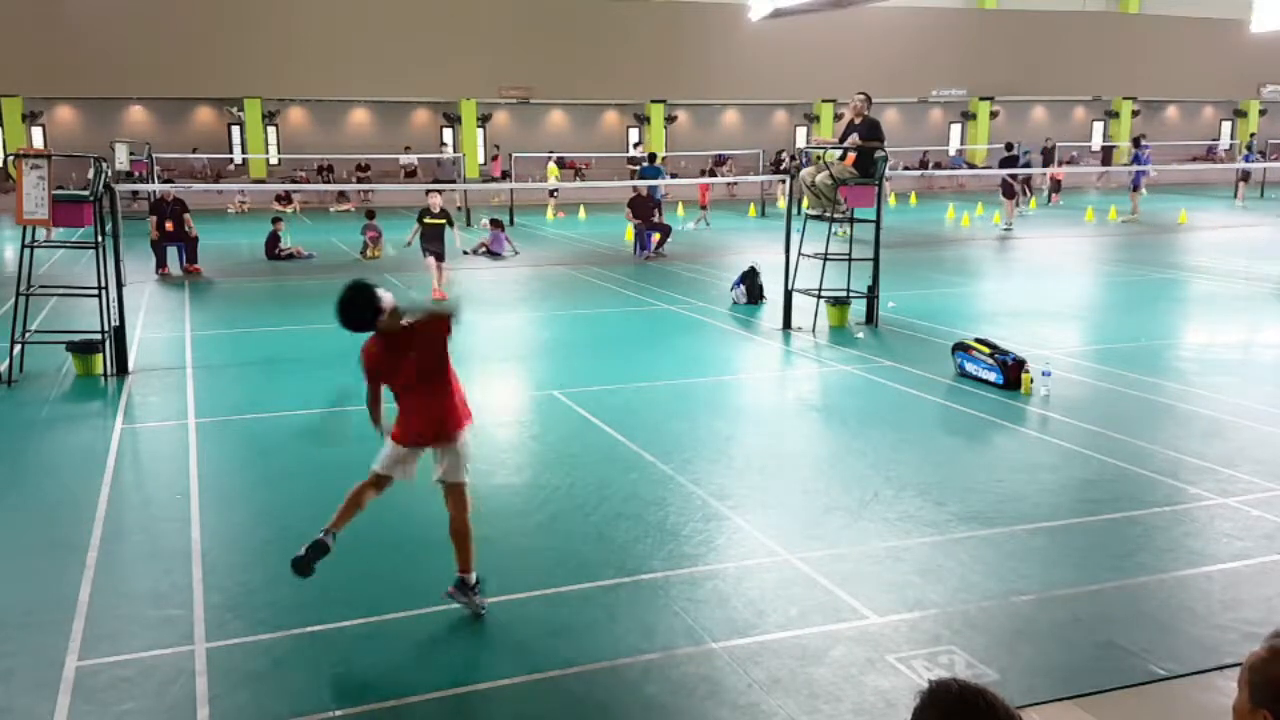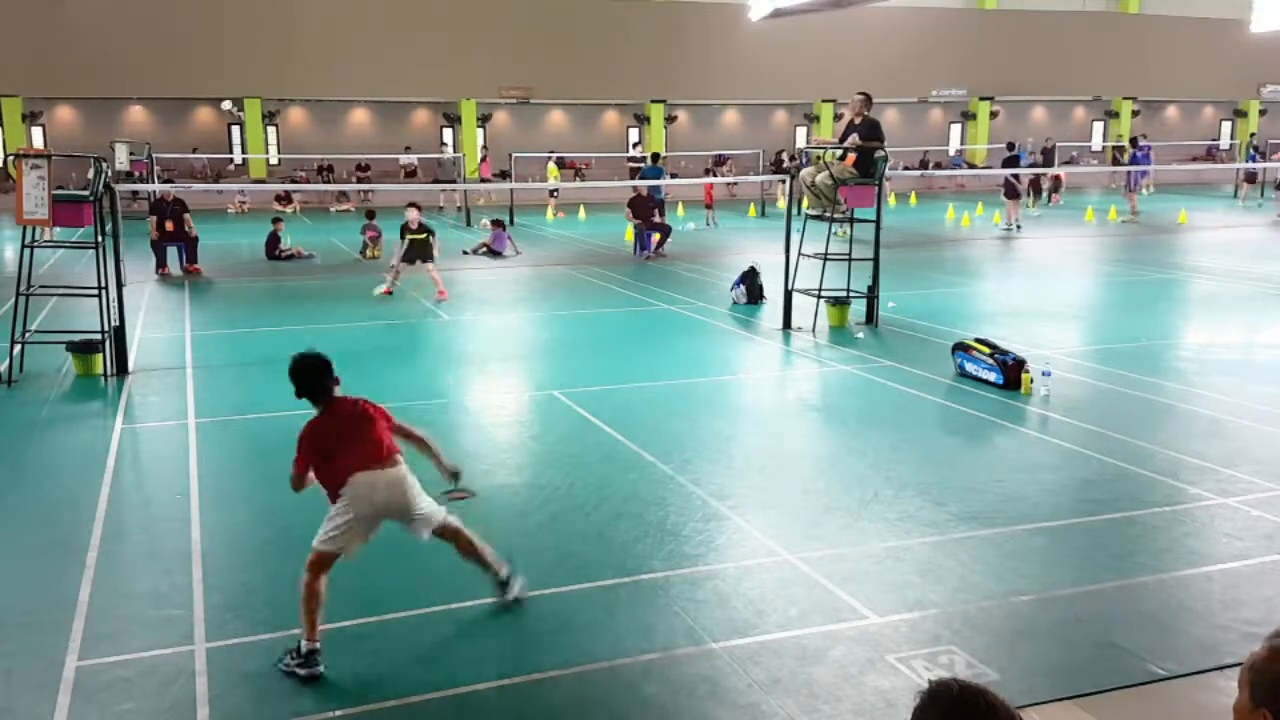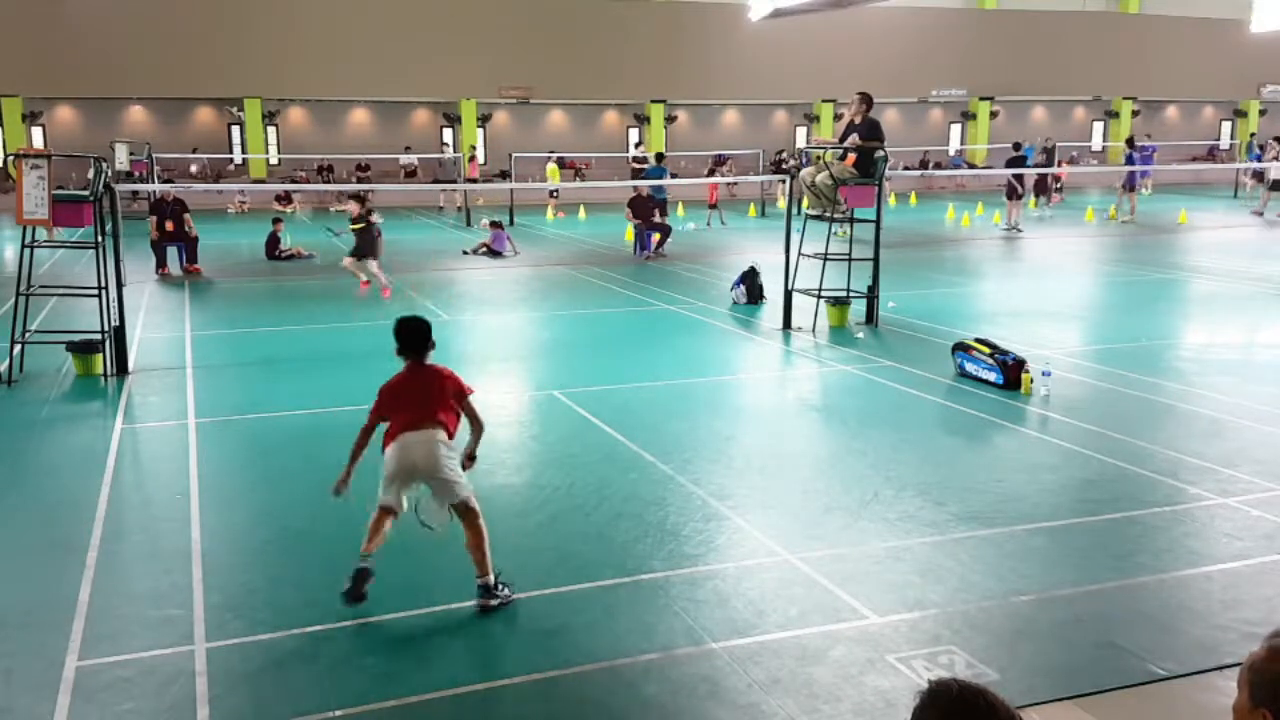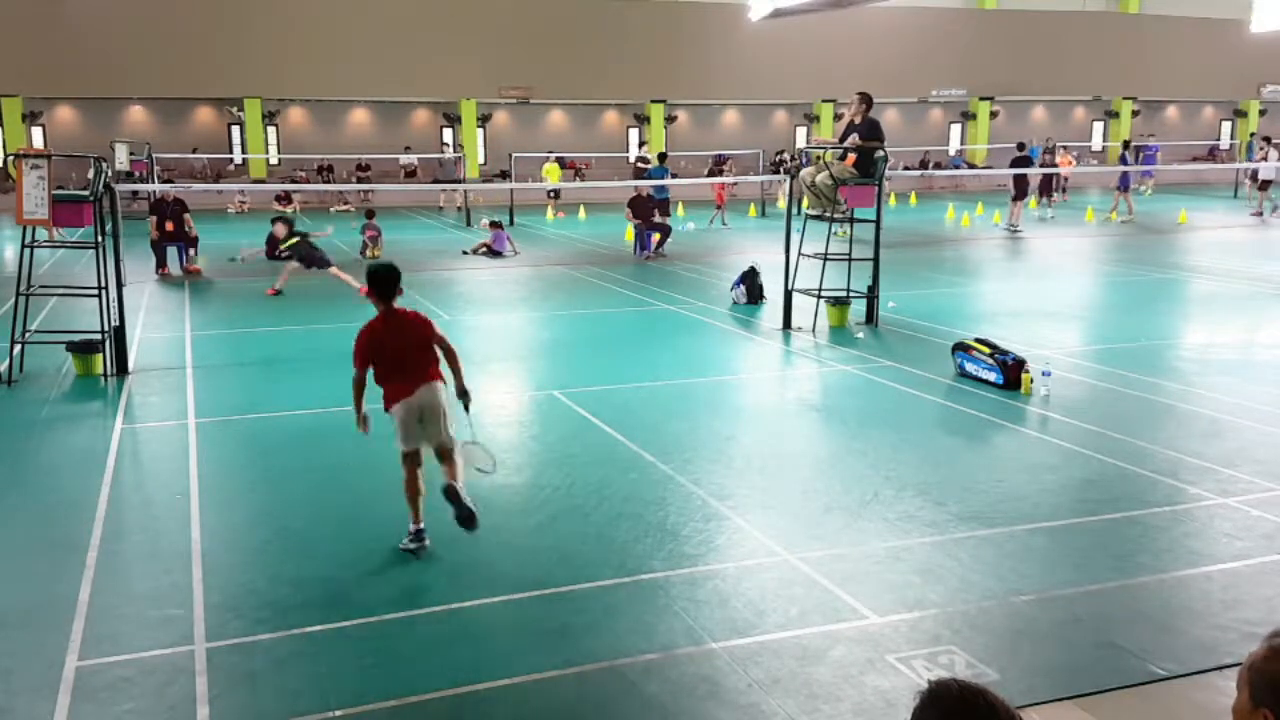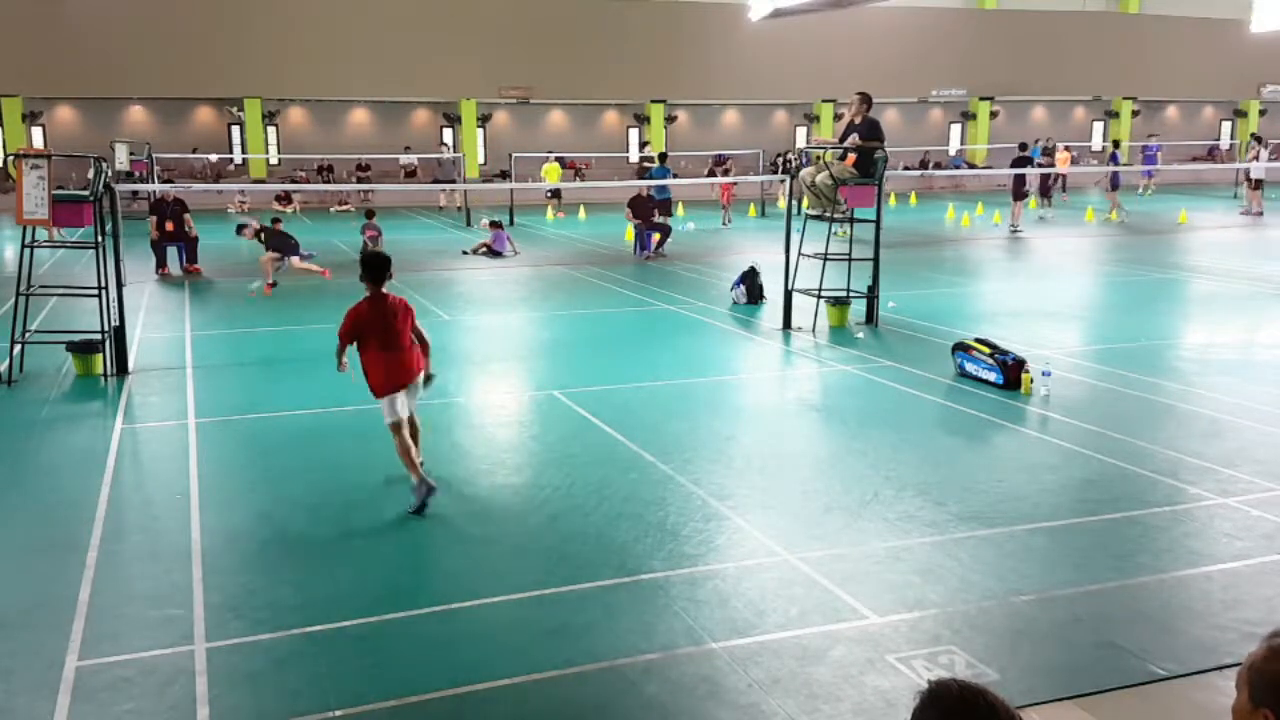
dt=0.3s
person 1, frame 1
left shoulder: (372, 351)
right shoulder: (421, 333)
left elbow: (373, 397)
right elbow: (447, 312)
left wrist: (379, 425)
left hip: (409, 428)
right hip: (446, 425)
left knee: (374, 483)
right knee: (458, 502)
left ankle: (326, 538)
right ankle: (466, 583)
person 1, frame 2
left shoulder: (311, 432)
right shoulder: (367, 410)
left elbow: (297, 483)
right elbow: (413, 436)
left wrist: (314, 477)
right wrist: (444, 463)
left hip: (357, 492)
right hip: (399, 482)
left knee: (316, 568)
right knee: (451, 530)
left ankle: (309, 651)
right ankle: (503, 580)
person 1, frame 3
left shoulder: (390, 387)
right shoulder: (447, 378)
left elbow: (367, 431)
right elbow: (476, 423)
left wrist: (347, 473)
right wrist: (471, 451)
left hip: (398, 450)
right hip: (435, 445)
left knee: (385, 513)
right knee: (471, 516)
left ankle: (364, 563)
right ankle: (488, 588)
person 1, frame 4
left shoulder: (367, 334)
right shoulder: (418, 320)
left elbow: (359, 377)
right elbow: (449, 351)
left wrist: (359, 412)
right wrist: (461, 387)
left hip: (401, 401)
right hip: (432, 390)
left knee: (411, 463)
right knee: (447, 456)
left ankle: (416, 529)
right ankle: (454, 489)
person 1, frame 5
left shoulder: (356, 314)
right shoulder: (402, 305)
left elbow: (341, 348)
right elbow: (422, 340)
left wrist: (341, 362)
right wrist: (427, 367)
left hip: (386, 380)
right hip: (413, 371)
left knee: (400, 432)
right knee: (410, 415)
left ankle: (422, 483)
right ankle: (417, 464)
